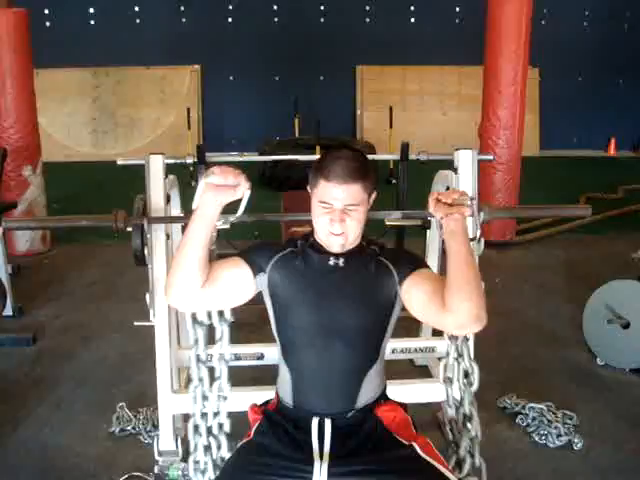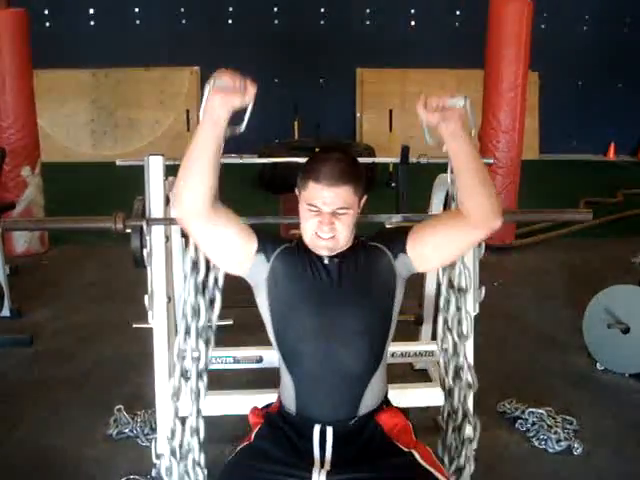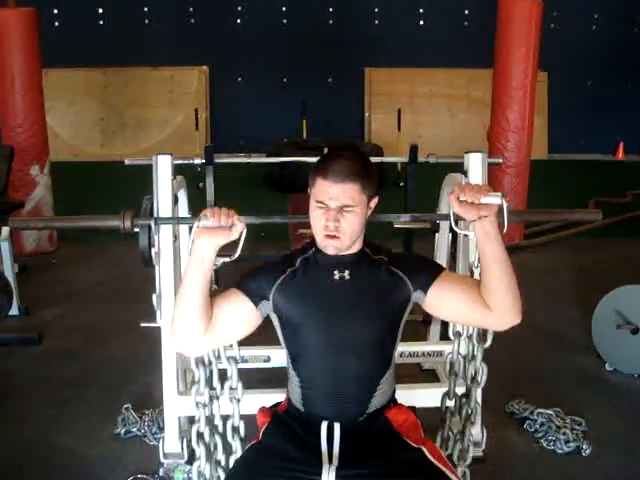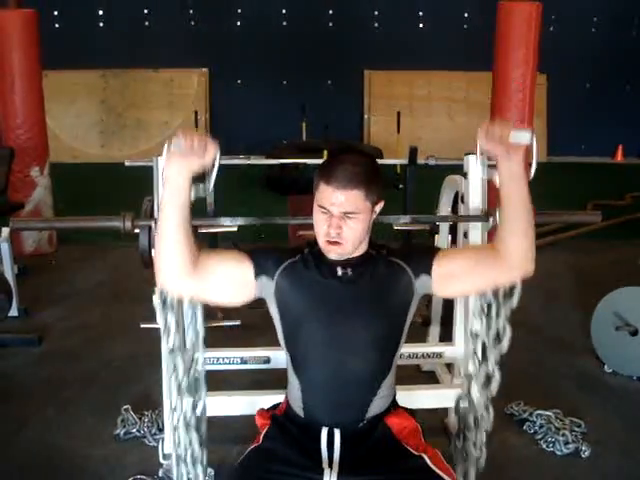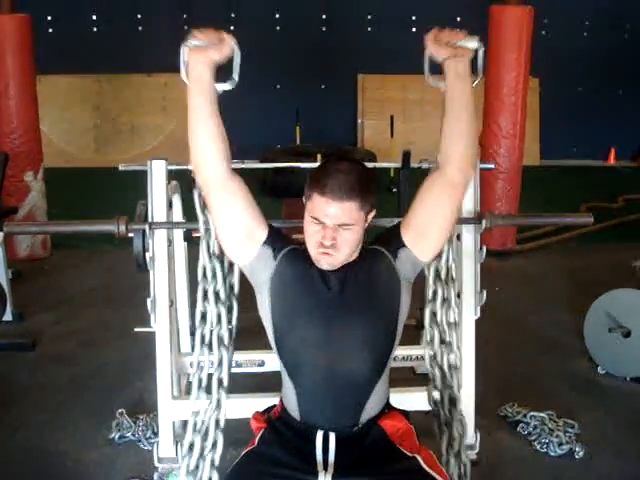
dt=1s
person 1, frame 1
left shoulder: (394, 267)
right shoulder: (274, 261)
left elbow: (465, 320)
right elbow: (184, 295)
left wrist: (454, 224)
right wrist: (208, 206)
left hip: (371, 431)
right hip: (285, 433)
person 1, frame 2
left shoulder: (388, 258)
right shoulder: (270, 262)
left elbow: (483, 217)
right elbow: (192, 209)
left wrist: (452, 130)
right wrist: (217, 112)
left hip: (371, 439)
right hip: (286, 440)
person 1, frame 3
left shoulder: (404, 273)
right shoulder: (276, 278)
left elbow: (503, 314)
right elbow: (191, 340)
left wrist: (485, 225)
right wrist: (204, 249)
left hip: (379, 433)
right hip: (294, 435)
person 1, frame 4
left shoulder: (406, 271)
right shoulder: (279, 269)
left elbow: (513, 265)
right elbow: (178, 278)
left wrist: (510, 168)
right wrist: (179, 174)
left hip: (380, 440)
right hip: (294, 440)
person 1, frame 5
left shoulder: (394, 264)
right shoulder: (274, 264)
left elbow: (454, 172)
right elbow: (216, 175)
left wrist: (456, 69)
right wrist: (200, 71)
left hip: (375, 443)
